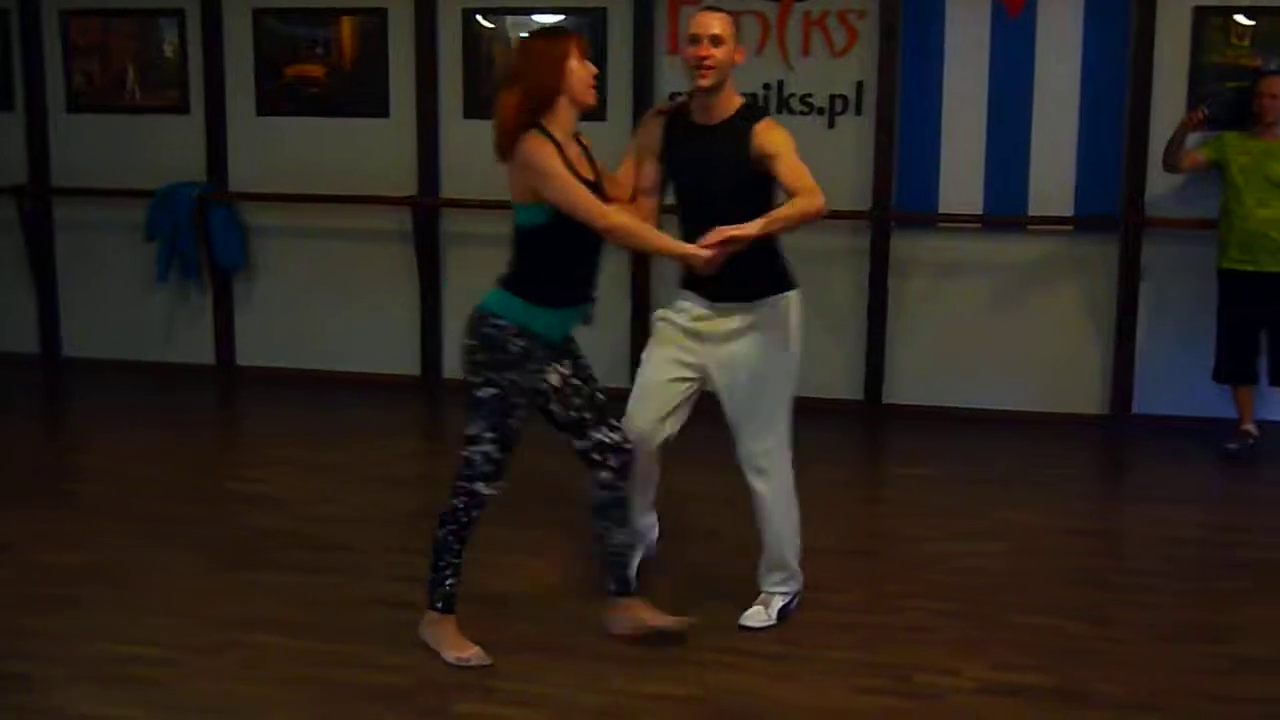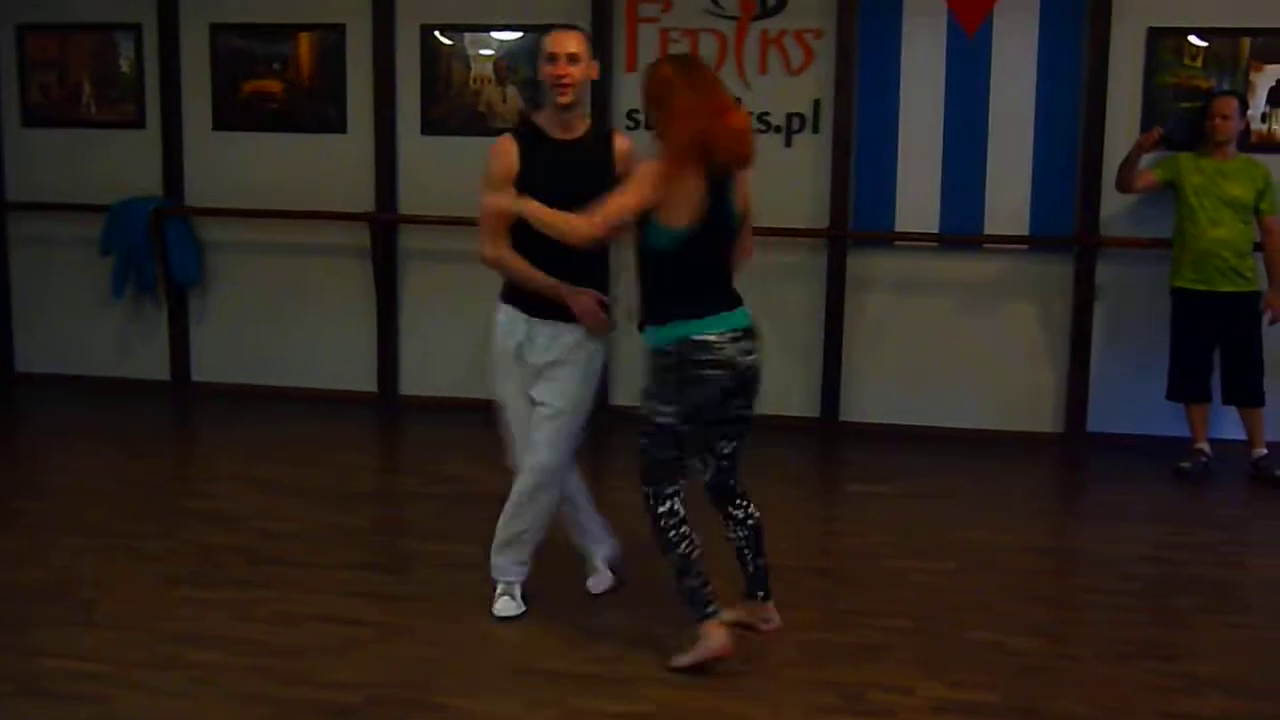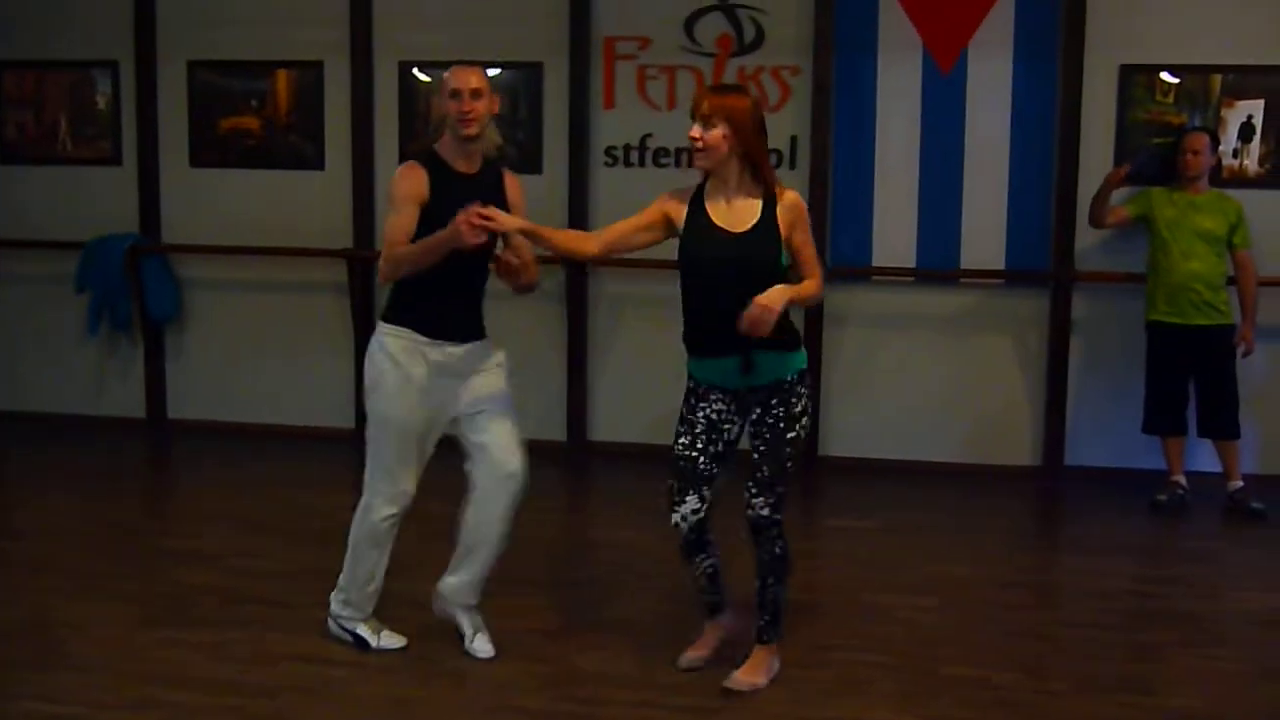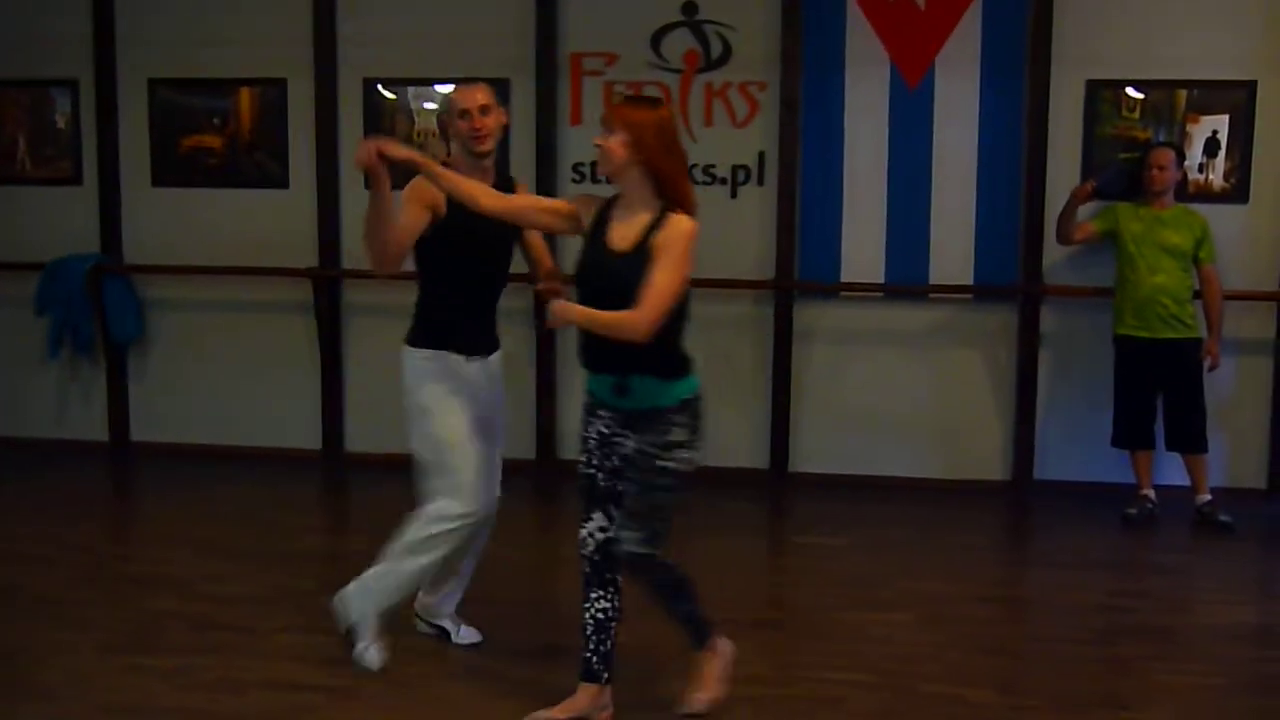
dt=0.5s
person 1, frame 1
left shoulder: (575, 148)
right shoulder: (533, 149)
left elbow: (615, 203)
right elbow: (605, 221)
right wrist: (689, 252)
left hip: (551, 343)
right hip: (508, 337)
left knee: (612, 454)
right knee: (480, 479)
left ankle: (625, 604)
right ankle: (438, 616)
person 1, frame 2
left shoulder: (672, 167)
right shoulder: (731, 170)
left elbow: (585, 231)
left wrist: (520, 205)
left hip: (686, 353)
right hip: (739, 344)
left knee: (664, 491)
right knee: (723, 480)
left ankle: (711, 626)
right ankle: (761, 601)
person 1, frame 3
left shoulder: (785, 204)
right shoulder: (679, 207)
left elbow: (814, 285)
right elbow: (593, 246)
left wrist: (781, 294)
right wrist: (523, 228)
left hip: (778, 381)
right hip: (710, 383)
left knee: (765, 515)
right knee: (687, 514)
left ankle: (767, 645)
right ankle: (716, 618)
person 1, frame 4
left shoulder: (676, 229)
right shoulder: (594, 214)
left elbow: (642, 325)
right elbow: (498, 206)
left wrist: (573, 311)
right wrist: (418, 162)
left hip: (665, 409)
right hip: (609, 406)
left knee: (639, 548)
right knee: (598, 543)
left ankle: (709, 648)
person 2, frame 1
left shoulder: (761, 131)
right shoulder: (660, 128)
left elbow: (813, 201)
right elbow: (636, 209)
left wrist: (749, 230)
left hip: (762, 309)
right hip: (692, 306)
left knee: (763, 455)
right knee: (640, 431)
left ankle: (782, 583)
right ankle: (639, 540)
person 2, frame 2
left shoulder: (616, 149)
right shoulder: (511, 149)
right elbow: (492, 248)
right wrist: (564, 292)
left hip: (583, 327)
right hip: (521, 322)
left knee: (547, 459)
right knee: (539, 455)
left ankle: (508, 572)
right ankle: (599, 546)
person 2, frame 3
left shoulder: (505, 183)
right shoulder: (414, 176)
left elbow: (529, 279)
right elbow: (389, 267)
left wrist: (516, 266)
right wrist: (448, 237)
left hip: (474, 351)
right hip: (406, 348)
left knee: (505, 470)
right knee: (389, 492)
left ankle: (458, 596)
right ankle: (348, 612)
person 2, frame 4
left shoulder: (513, 193)
right shoulder: (430, 190)
left elbow: (544, 271)
right elbow: (383, 258)
left wrist: (556, 286)
right wrist: (378, 184)
left hip: (485, 361)
right hip: (435, 361)
left knee: (478, 496)
right knee: (461, 502)
left ankle: (438, 605)
right ankle: (365, 601)
person 3, frame 1
right shoulder: (1228, 144)
right elbow: (1174, 164)
right wrist: (1183, 131)
right hip: (1237, 269)
right knee: (1238, 353)
right ankle: (1246, 428)
person 3, frame 2
right shoulder: (1181, 164)
right elbow: (1126, 186)
right wrist: (1137, 152)
left hip: (1241, 292)
right hip: (1190, 289)
left knee: (1247, 376)
right knee: (1192, 372)
right ankle: (1200, 449)
person 3, frame 3
left shoulder: (1229, 207)
right shoulder: (1154, 199)
left elbow: (1245, 267)
right elbow: (1099, 220)
left wrist: (1248, 321)
right wrist: (1107, 187)
left hip: (1215, 323)
right hip: (1165, 322)
left knee: (1222, 408)
right knee: (1167, 406)
left ankle: (1235, 487)
right ankle: (1176, 482)
person 3, frame 4
left shoulder: (1194, 222)
right shoulder: (1120, 215)
left elbow: (1210, 282)
right elbow: (1067, 237)
left wrist: (1214, 336)
right wrist: (1073, 204)
left hip: (1182, 338)
right hip: (1133, 337)
left knee: (1189, 422)
right knee: (1136, 420)
left ankle: (1204, 499)
right ankle: (1146, 496)
